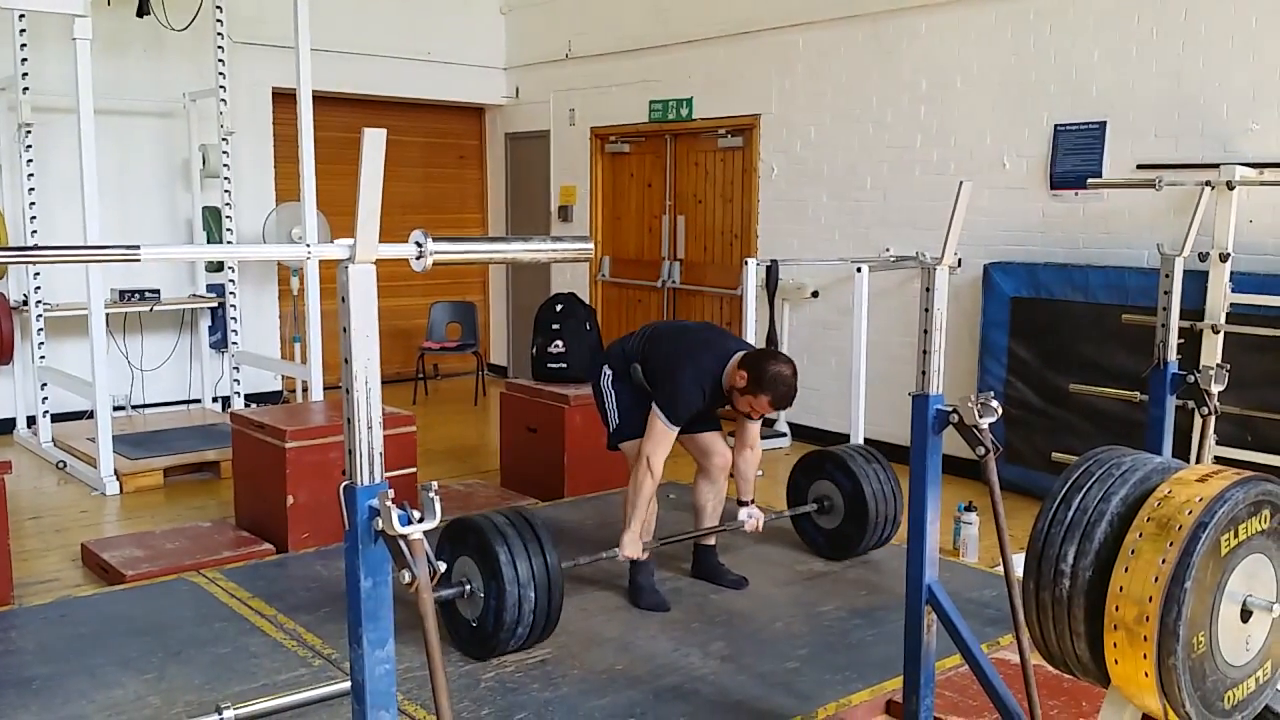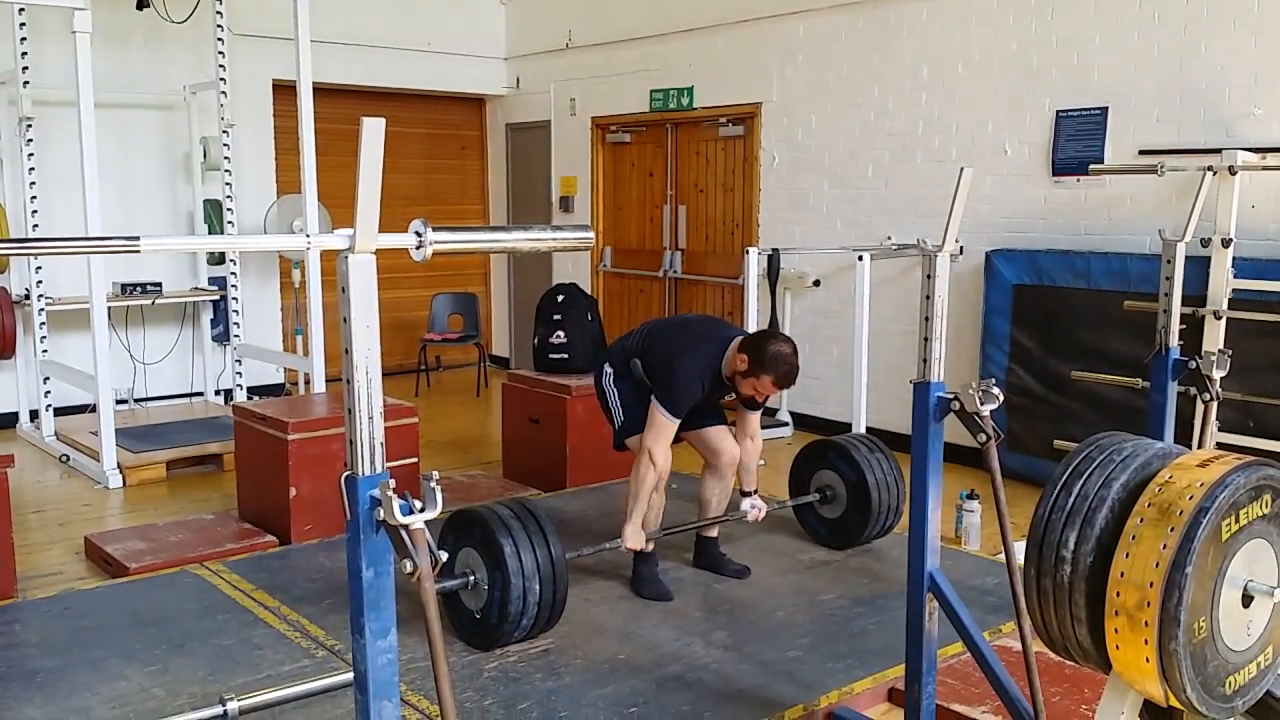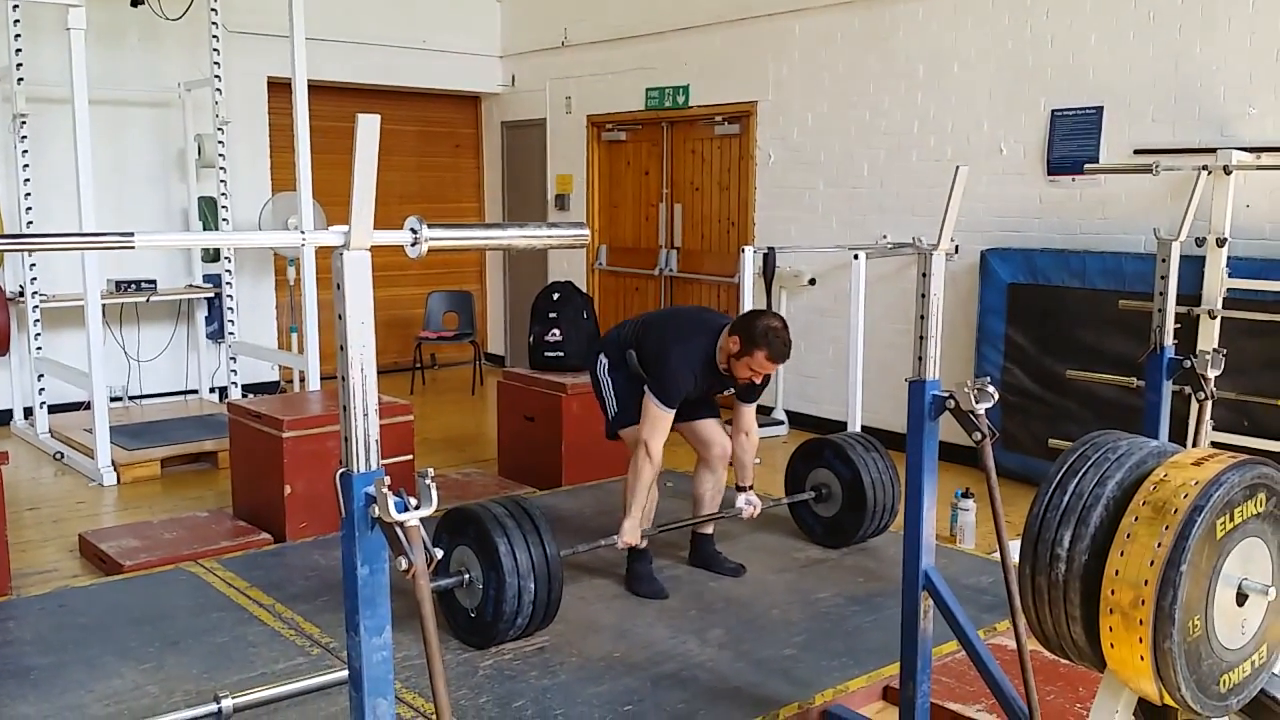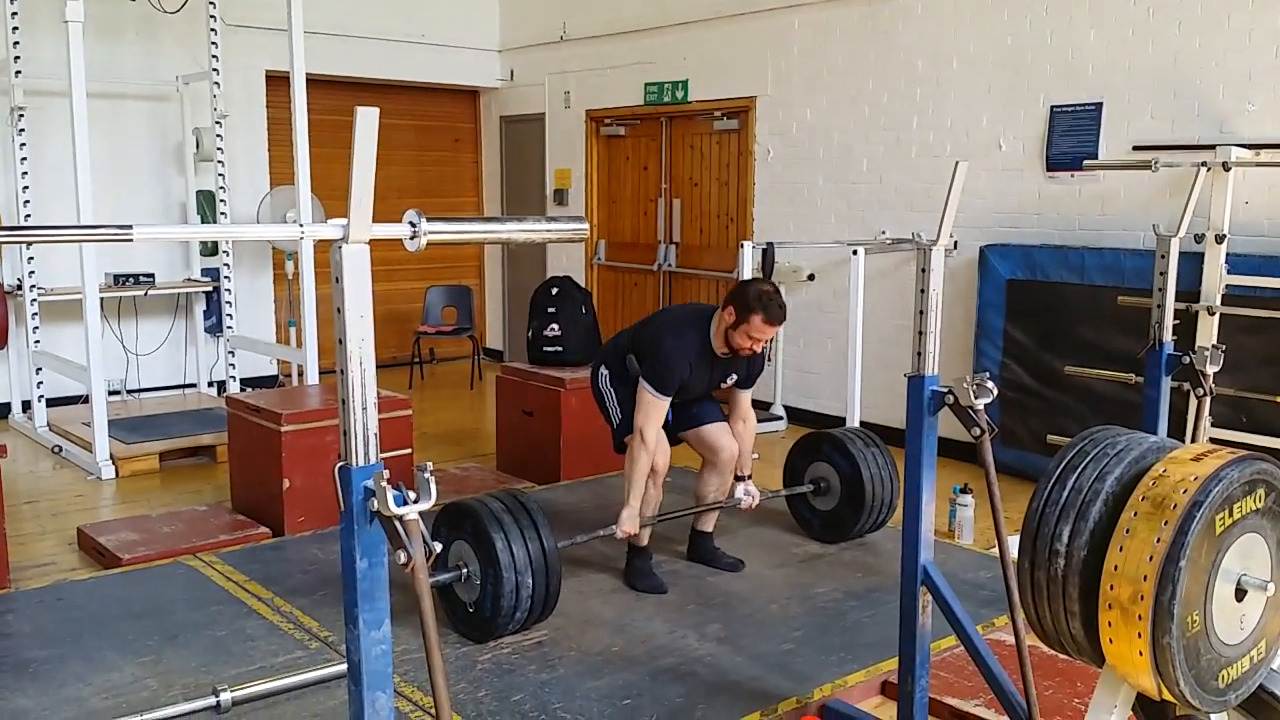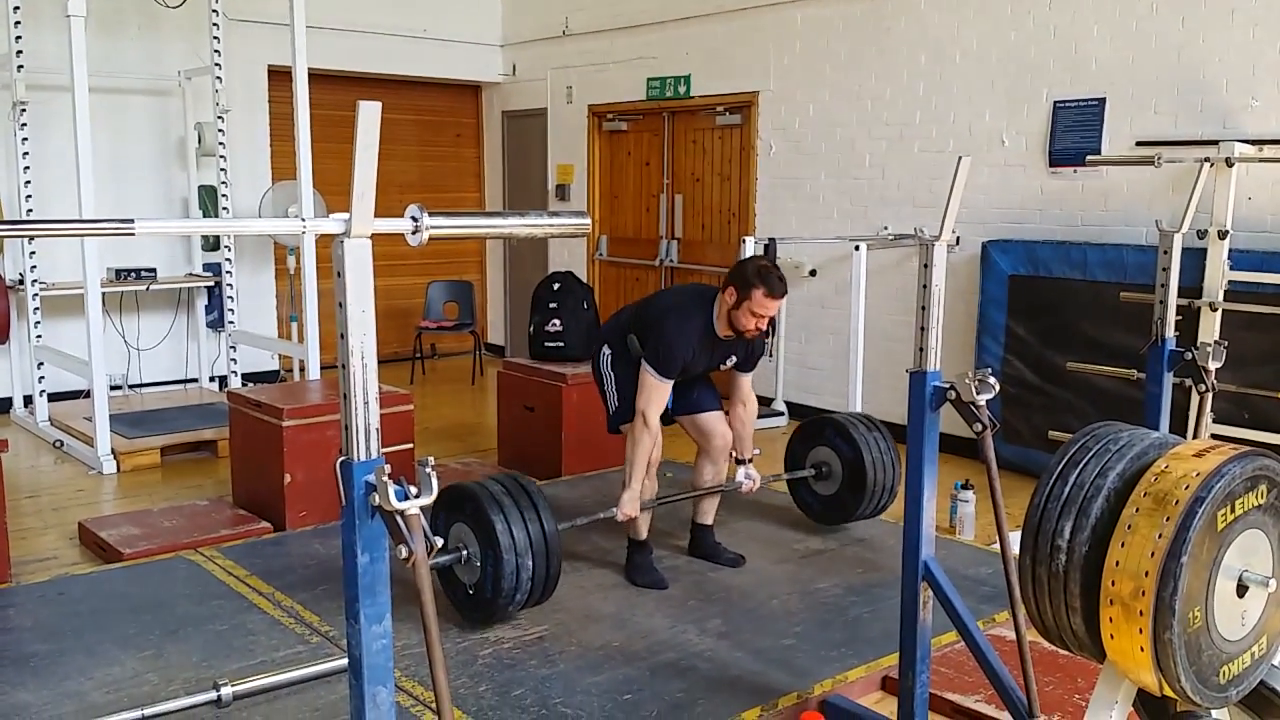
dt=0.3s
person 1, frame 1
left shoulder: (758, 377)
right shoulder: (690, 381)
left elbow: (748, 447)
right elbow: (651, 459)
left wrist: (747, 503)
right wrist: (631, 532)
left hip: (667, 375)
right hip: (623, 377)
left knee: (718, 460)
right knee: (648, 469)
left ankle: (705, 557)
right ankle: (641, 573)
person 1, frame 2
left shoulder: (758, 367)
right shoulder: (689, 371)
left elbow: (749, 436)
right elbow: (652, 451)
left wrist: (749, 494)
right wrist: (633, 524)
left hip: (679, 381)
right hip: (625, 376)
left knee: (726, 455)
right knee: (659, 463)
left ankle: (707, 547)
right ankle: (644, 562)
person 1, frame 3
left shoulder: (755, 363)
right shoulder: (681, 358)
left elbow: (745, 428)
right elbow: (649, 443)
left wrist: (744, 489)
right wrist: (632, 519)
right hip: (622, 366)
left knee: (719, 448)
right knee: (651, 458)
left ankle: (702, 545)
right ankle: (638, 561)
person 1, frame 4
left shoulder: (751, 354)
right shoulder: (676, 345)
left elbow: (742, 416)
right elbow: (645, 433)
left wrist: (744, 479)
right wrist: (630, 509)
right hip: (622, 379)
left knee: (725, 451)
right knee: (658, 458)
left ankle: (701, 541)
right ankle: (638, 556)
person 1, frame 5
left shoulder: (751, 337)
right shoulder: (680, 329)
left elbow: (743, 400)
right elbow: (648, 416)
left wrist: (745, 462)
right wrist: (631, 491)
right hip: (625, 358)
left knee: (719, 440)
right knee: (650, 451)
left ankle: (702, 537)
right ankle: (638, 552)
